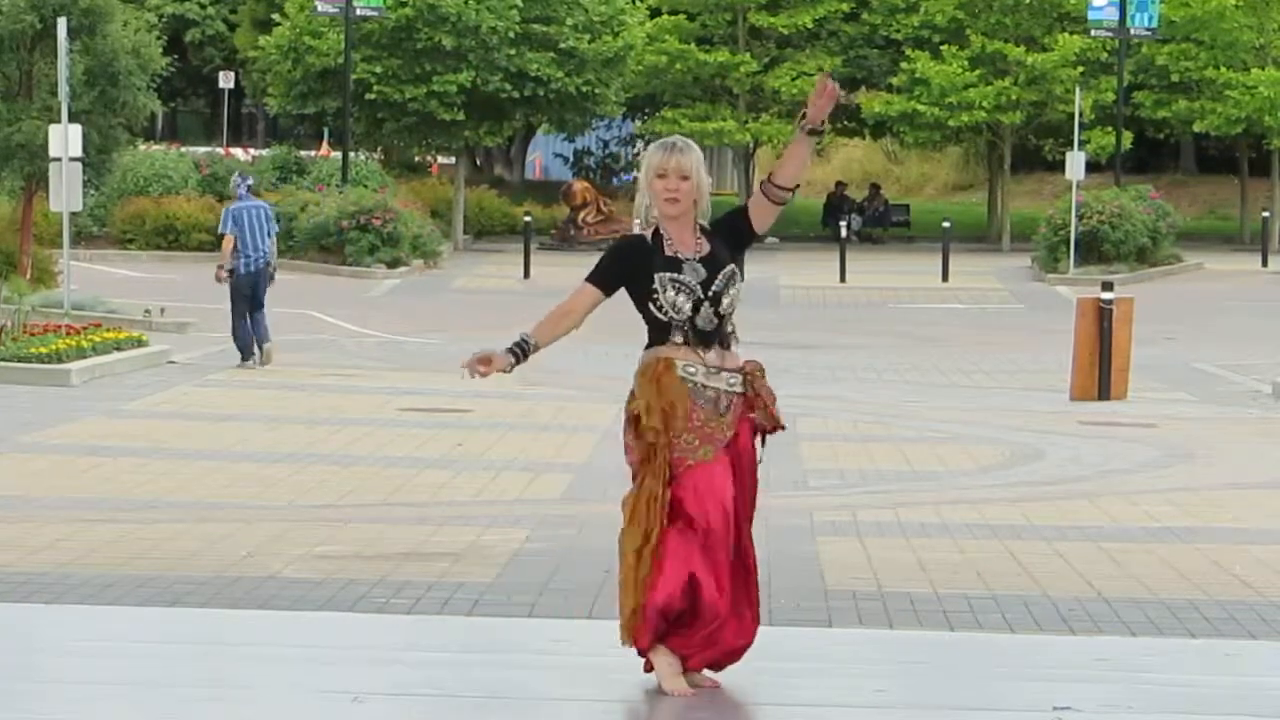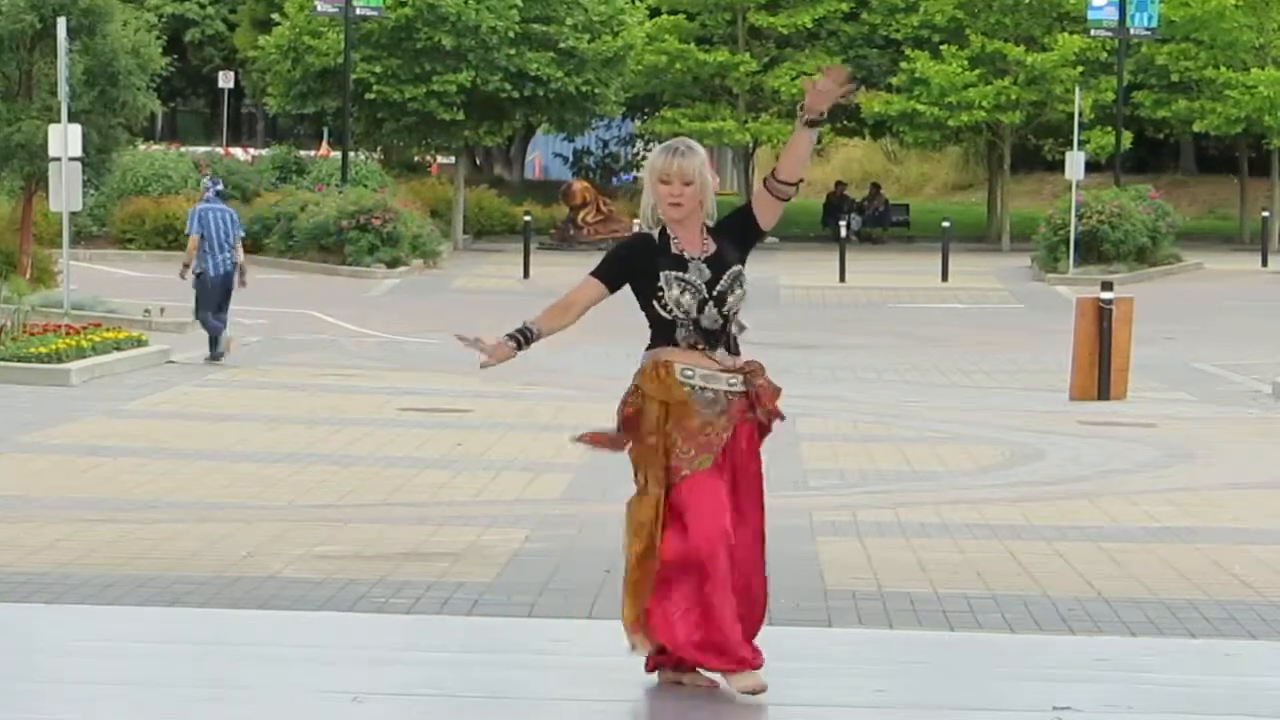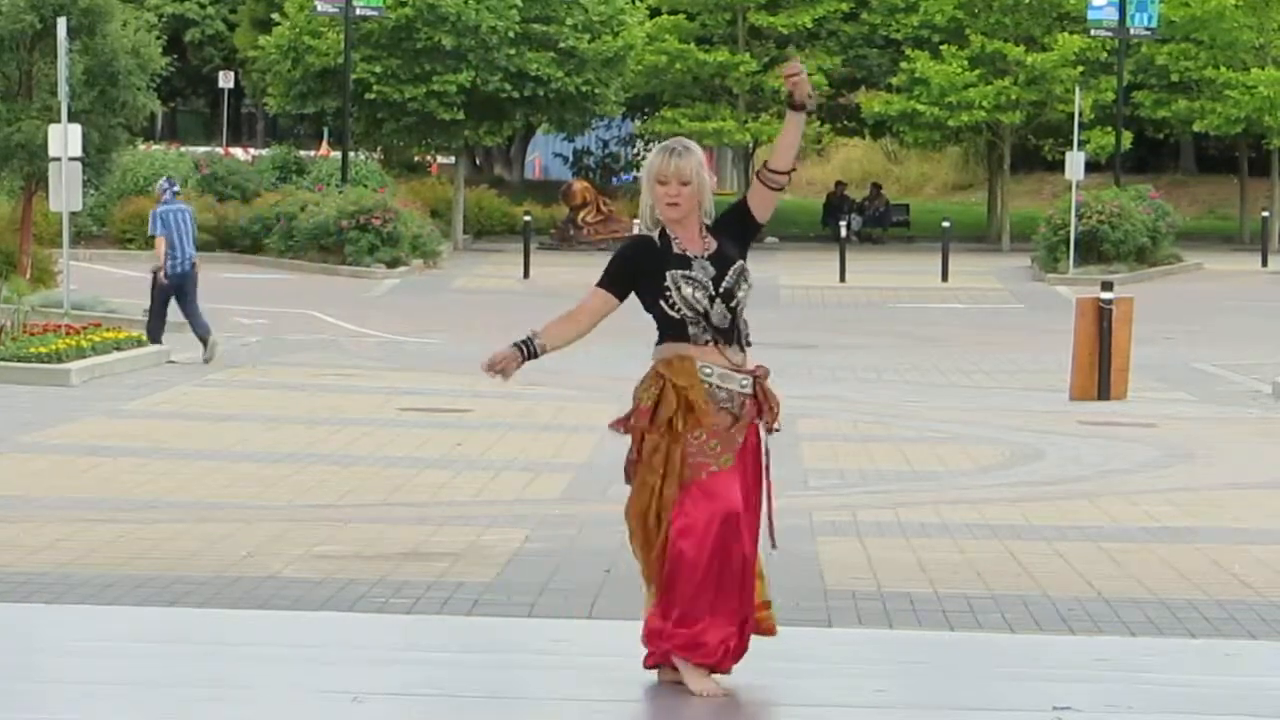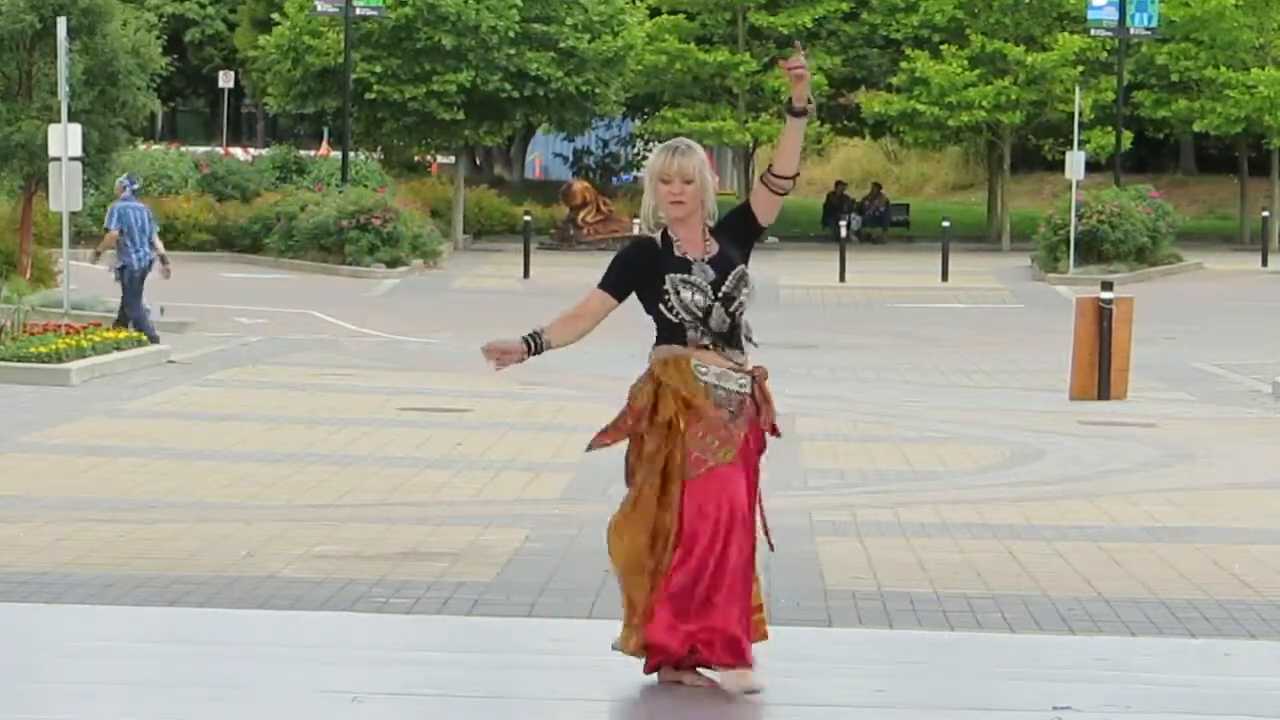
dt=0.4s
person 1, frame 1
left shoulder: (726, 235)
right shoulder: (632, 251)
left elbow: (779, 188)
right elbow: (574, 309)
left wrist: (811, 124)
right wrist: (513, 353)
left hip: (730, 400)
right hip: (672, 395)
left knee: (724, 525)
right knee: (697, 510)
left ankle: (692, 650)
right ankle: (664, 638)
person 1, frame 2
left shoulder: (730, 236)
right shoulder: (639, 250)
left elbow: (783, 184)
right elbow: (575, 301)
left wrist: (812, 114)
right wrist: (513, 342)
left hip: (731, 402)
right hip: (672, 398)
left knee: (731, 530)
right knee: (696, 521)
left ankle: (679, 654)
right ankle: (717, 653)
person 1, frame 3
left shoulder: (729, 233)
right shoulder: (640, 251)
left elbow: (775, 175)
right elbow: (584, 315)
left wrist: (798, 105)
right wrist: (523, 351)
left hip: (735, 400)
right hip: (683, 397)
left knee: (729, 522)
right knee: (704, 517)
left ankle: (675, 655)
right ankle: (687, 647)
person 1, frame 4
left shoulder: (732, 235)
right shoulder: (642, 252)
left elbow: (780, 178)
right elbow: (584, 315)
left wrist: (798, 103)
right wrist: (527, 345)
left hip: (734, 400)
right hip: (680, 398)
left knee: (725, 523)
right knee: (704, 517)
left ankle: (676, 653)
right ankle: (716, 648)
person 2, frame 1
left shoulder: (232, 209)
right shoulder: (264, 207)
left elbow: (229, 240)
right elbow: (272, 239)
left wrist: (221, 267)
right wrist: (272, 266)
left hip: (242, 268)
right hip: (262, 267)
left knee: (239, 314)
right knee: (257, 310)
left ankle: (248, 357)
right ankle: (264, 343)
person 2, frame 2
left shoulder: (199, 210)
right shoulder: (229, 212)
left elbow: (194, 239)
right elbow: (237, 243)
left wrist: (186, 265)
right wrist: (242, 271)
left hip: (208, 269)
right hip: (228, 268)
left knee: (203, 312)
right knee: (220, 311)
left ankle: (222, 334)
right ankle: (216, 352)
person 2, frame 3
left shoulder: (158, 212)
right shoulder: (186, 209)
left elbow: (160, 241)
left wrist: (159, 268)
left hip: (169, 268)
right hip: (188, 267)
left knee: (157, 311)
right knee: (191, 309)
right ankle: (208, 339)
person 2, frame 4
left shoulder: (117, 207)
right shoulder: (144, 209)
left elbow: (113, 234)
right elbow: (155, 237)
left wrist: (98, 250)
right wrist: (164, 260)
left hip: (129, 262)
right hip: (145, 261)
left knee: (134, 306)
right knee: (129, 302)
left ankle: (153, 339)
